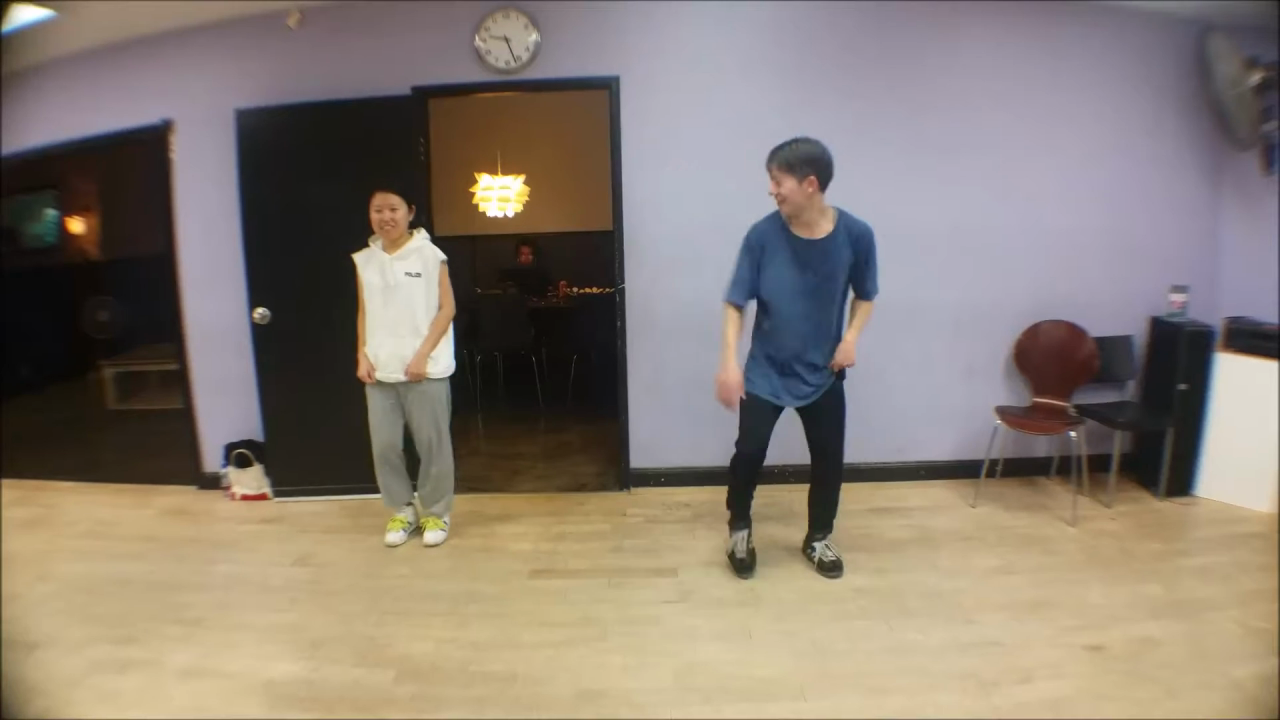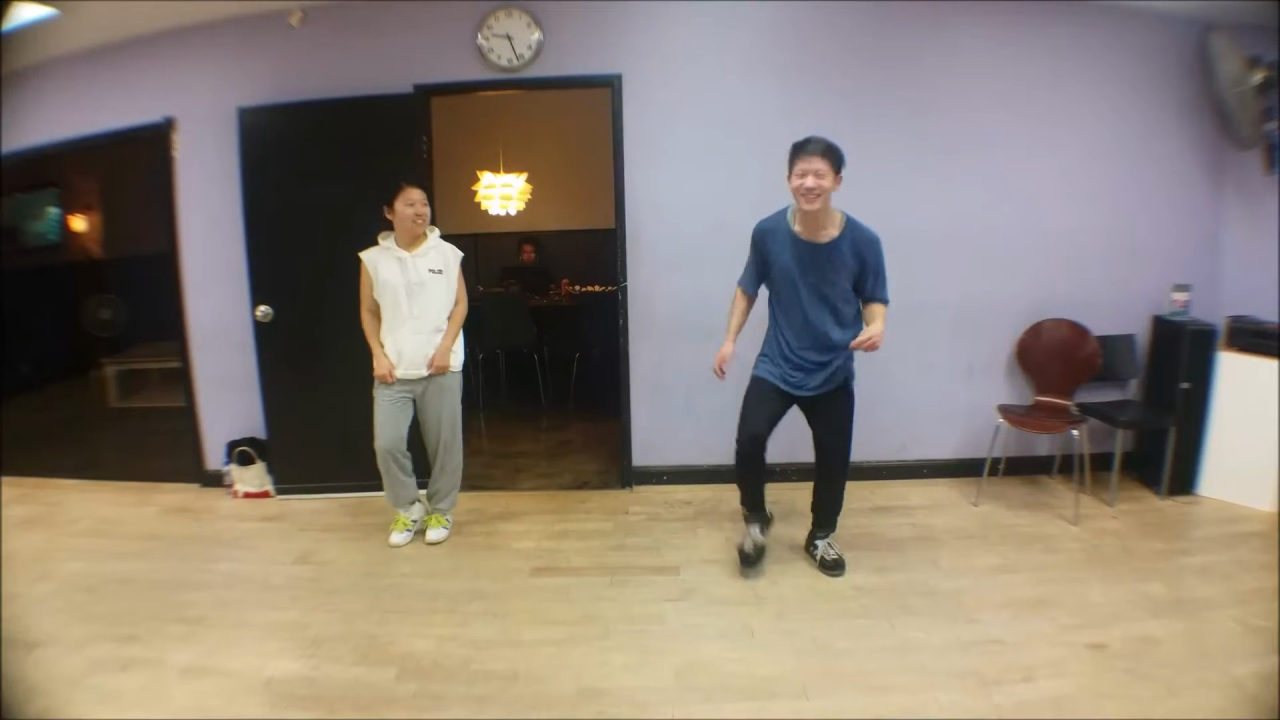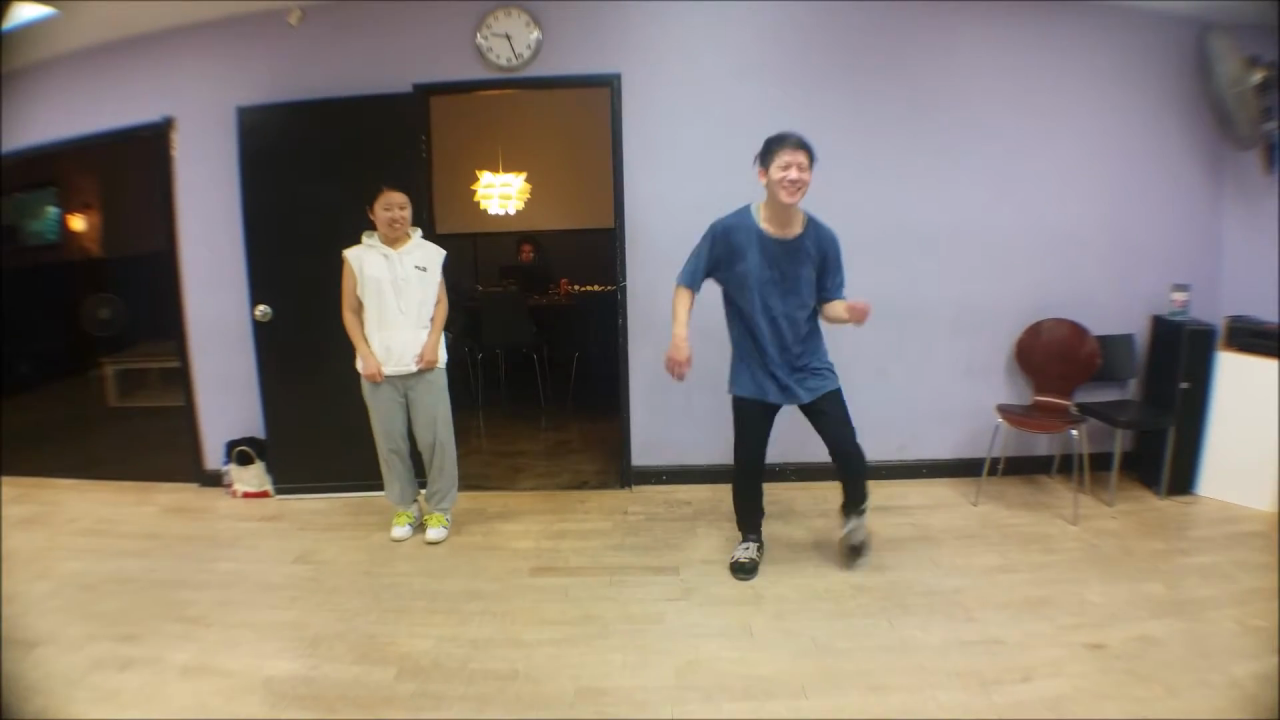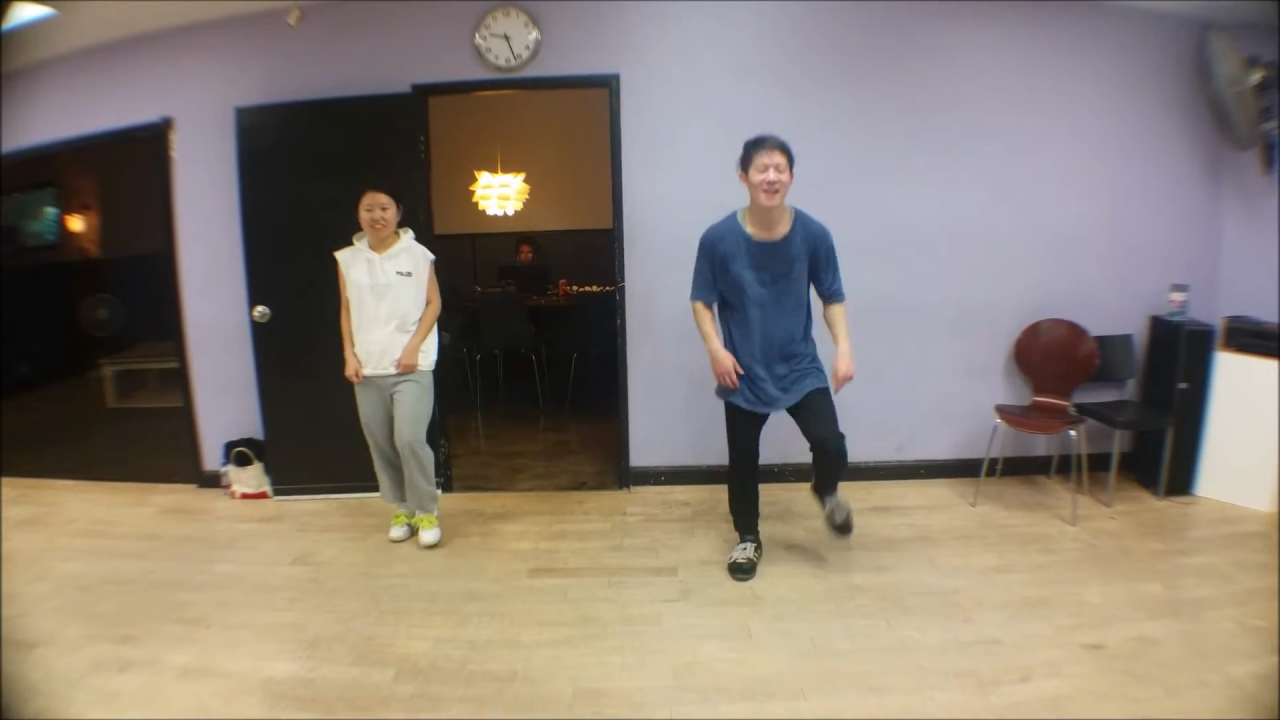
dt=0.5s
person 1, frame 1
left shoulder: (856, 235)
right shoulder: (761, 236)
left elbow: (864, 295)
right elbow: (736, 302)
left wrist: (850, 339)
right wrist: (730, 361)
left hip: (822, 372)
right hip: (767, 370)
left knee: (829, 460)
right knee: (748, 453)
left ankle: (819, 537)
right ankle: (739, 527)
person 1, frame 2
left shoulder: (862, 240)
right shoulder: (768, 232)
left elbow: (874, 299)
right elbow: (748, 287)
left wrist: (875, 326)
right wrist: (730, 340)
left hip: (833, 371)
right hip: (777, 364)
left knee: (834, 459)
right knee: (749, 439)
left ankle: (821, 536)
right ankle: (755, 519)
person 1, frame 3
left shoulder: (822, 239)
right shoulder: (729, 230)
left elbow: (827, 301)
right elbow: (687, 282)
left wrist: (847, 313)
right wrist: (680, 335)
left hip: (808, 365)
right hip: (753, 370)
left knee: (846, 449)
right knee: (748, 459)
left ankle: (854, 514)
right ankle: (750, 537)
person 1, frame 4
left shoulder: (814, 235)
right shoulder: (718, 238)
left elbow: (832, 297)
right elbow: (702, 301)
left wrist: (843, 349)
right wrist: (716, 349)
left hip: (799, 366)
right hip: (744, 372)
left knee: (830, 446)
right knee: (742, 461)
left ankle: (827, 490)
right ankle: (748, 538)
person 2, frame 1
left shoulder: (429, 255)
right shoulder: (365, 260)
left elbow: (446, 308)
right elbow: (364, 312)
left wrist: (422, 355)
right wrist: (362, 356)
left hip: (425, 369)
right hip: (380, 371)
left knee: (432, 445)
right knee: (383, 446)
left ankle: (436, 513)
right ankle: (403, 511)
person 2, frame 2
left shoulder: (446, 254)
right shoulder: (373, 259)
left elbow: (460, 304)
right elbow: (368, 312)
left wrist: (445, 347)
right wrist: (379, 356)
left hip: (440, 366)
right hip: (395, 369)
left knee: (444, 443)
right knee: (387, 443)
left ankle: (440, 511)
right ankle: (408, 509)
person 2, frame 3
left shoulder: (429, 253)
right shoulder: (356, 257)
left elbow: (441, 302)
right elbow: (350, 312)
left wrist: (433, 343)
right wrist: (366, 355)
left hip: (425, 363)
right hip: (380, 366)
left knee: (435, 438)
right knee: (391, 443)
left ankle: (439, 509)
right ankle: (406, 507)
person 2, frame 4
left shoulder: (417, 255)
right shoulder: (347, 259)
left elbow: (433, 304)
right elbow: (346, 311)
left wrist: (413, 347)
right wrist: (349, 355)
left hip: (412, 365)
right hip: (368, 368)
left knee: (410, 439)
right knee: (381, 444)
left ankle: (425, 510)
right ankle: (402, 508)
